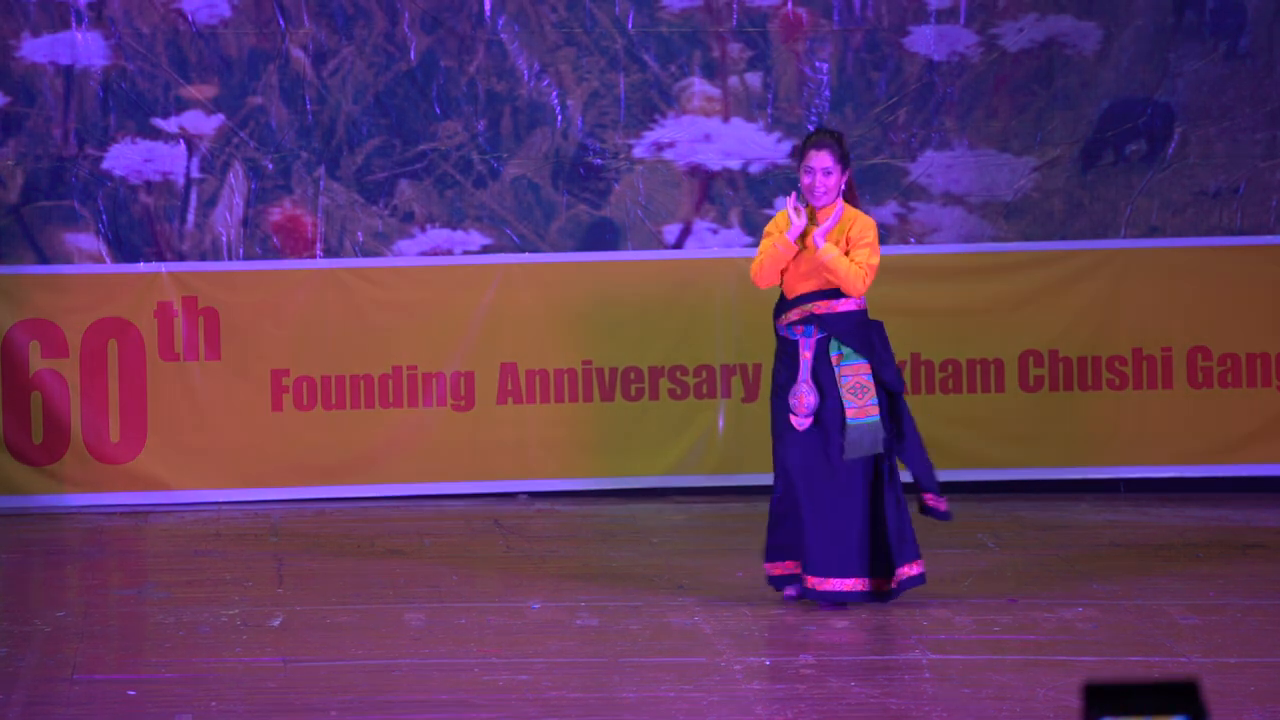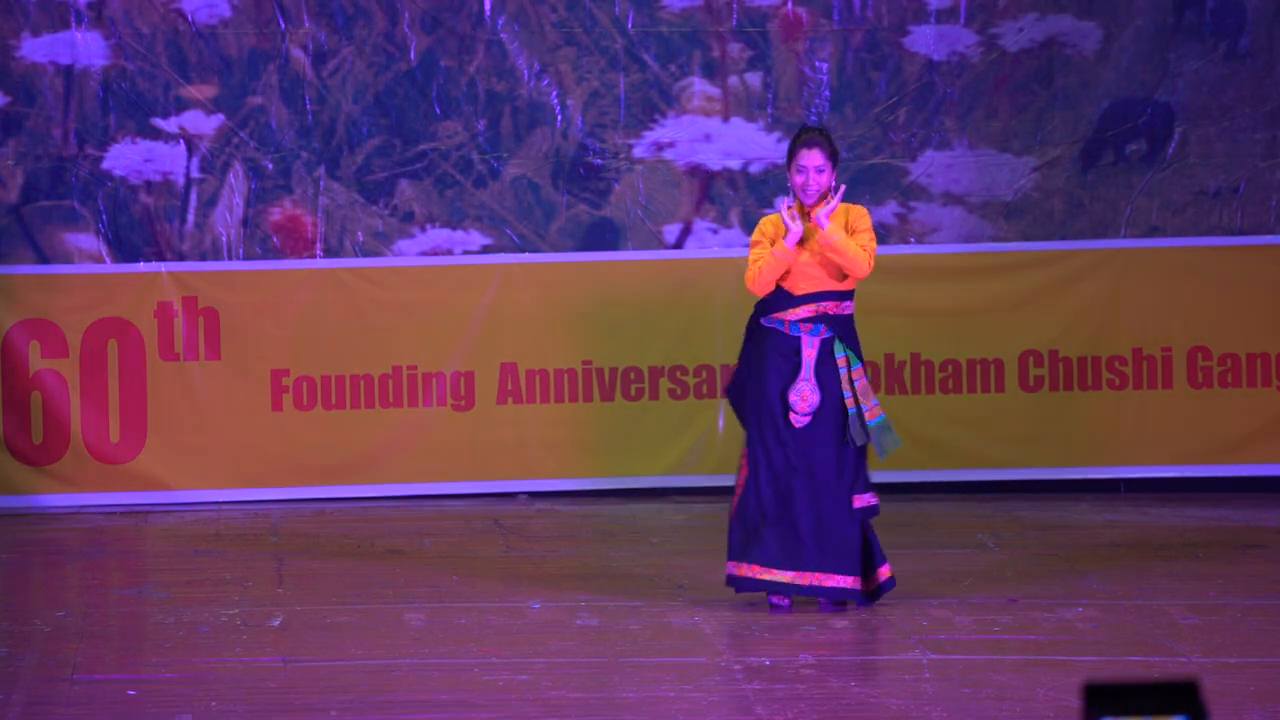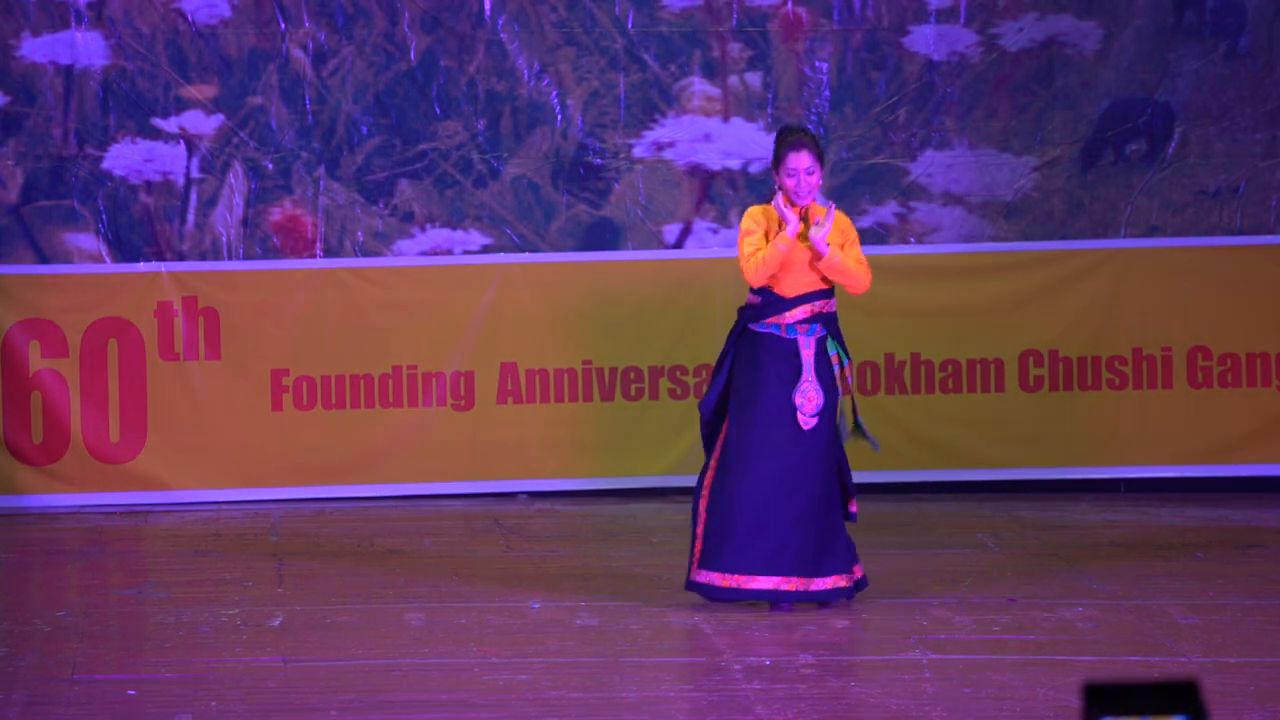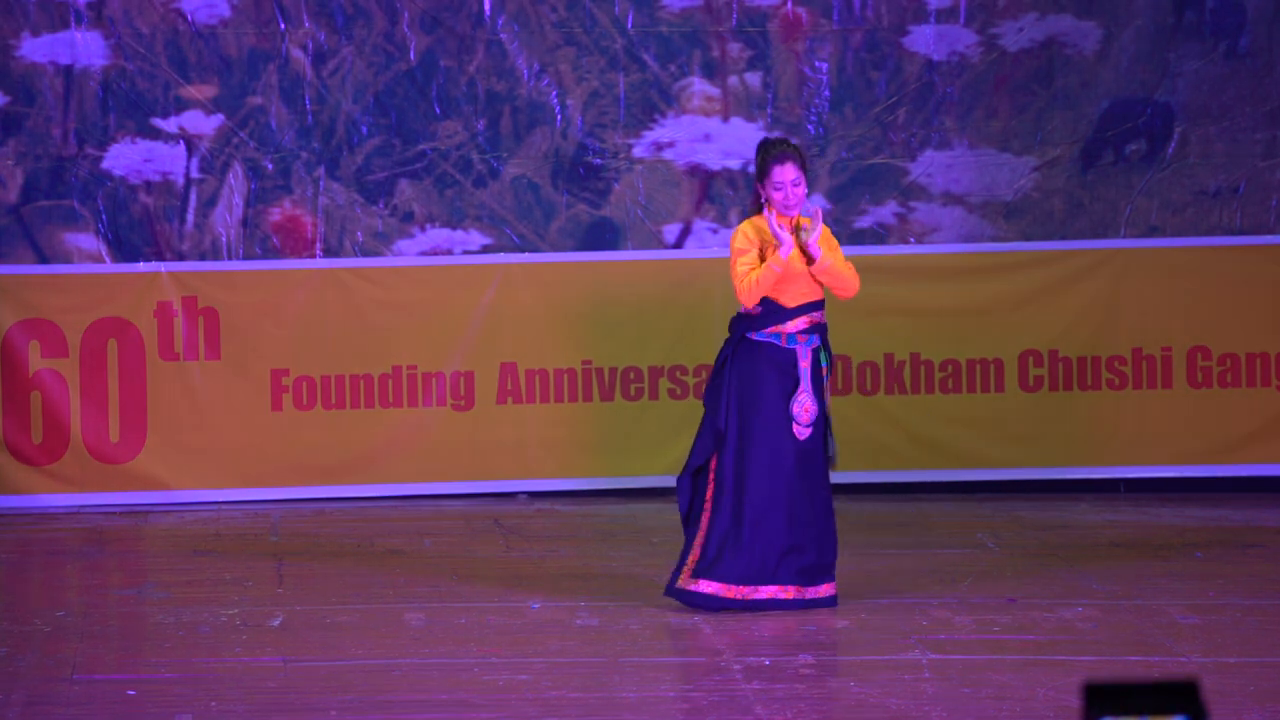
dt=0.2s
person 1, frame 1
left shoulder: (861, 222)
right shoulder: (783, 222)
left elbow: (856, 281)
right elbow: (761, 277)
left wrist: (818, 235)
right wrist: (797, 234)
left hip: (847, 350)
right hip: (797, 351)
left knee: (846, 460)
right knee: (797, 459)
left ankle: (844, 575)
right ankle: (800, 566)
person 1, frame 2
left shoulder: (854, 216)
right shoulder: (771, 224)
left elbow: (861, 267)
right elbow: (757, 284)
left wrist: (827, 230)
right wrist: (793, 236)
left hip: (830, 351)
right hip: (778, 351)
left knee: (830, 461)
right knee: (778, 459)
left ankle: (834, 574)
right ankle: (777, 575)
person 1, frame 3
left shoulder: (835, 222)
right shoulder: (759, 217)
left elbow: (860, 282)
right elbow: (756, 270)
left wrist: (823, 248)
right wrist: (790, 232)
left hip: (816, 351)
right hip: (766, 352)
left knee: (813, 461)
right knee: (755, 459)
left ankle: (817, 573)
right ankle: (747, 572)
person 1, frame 4
left shoulder: (817, 230)
right shoulder: (750, 233)
left elbow: (849, 287)
right elbow: (748, 292)
left wrist: (816, 251)
right wrist: (783, 249)
left hip: (805, 362)
right hip: (758, 362)
left knee: (800, 470)
right knee: (749, 466)
left ankle: (792, 576)
right ankle: (732, 577)
